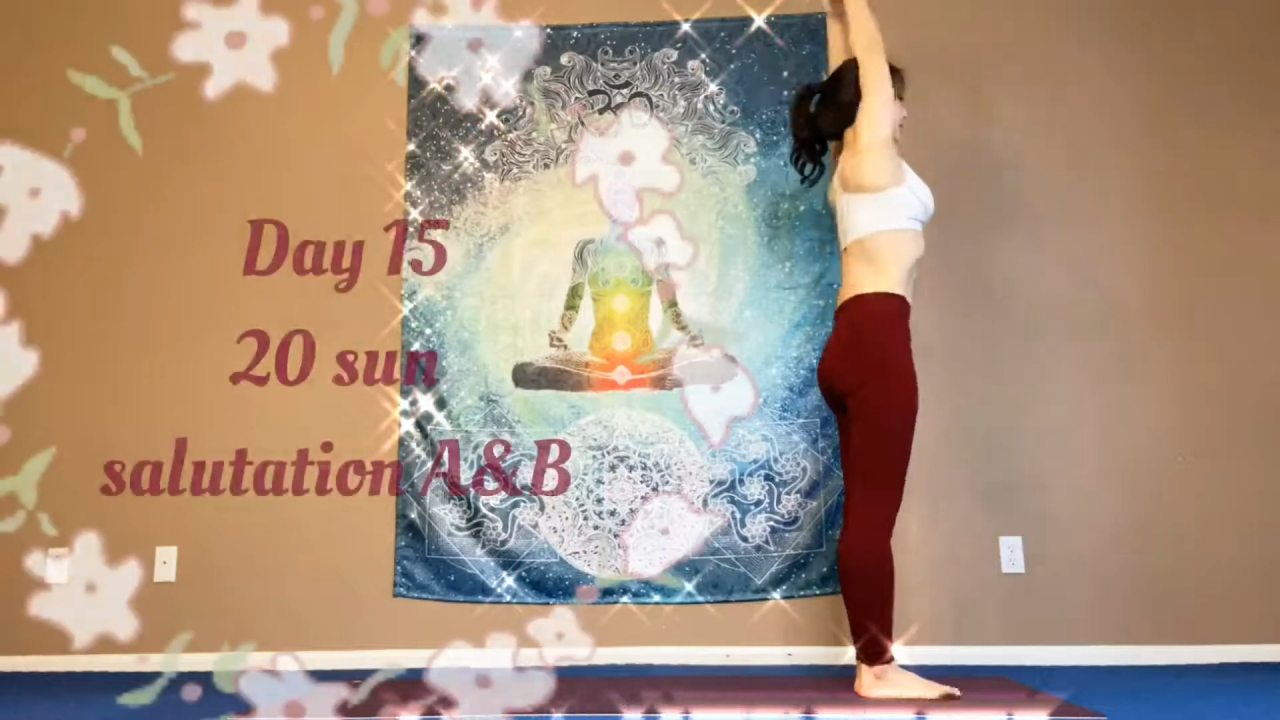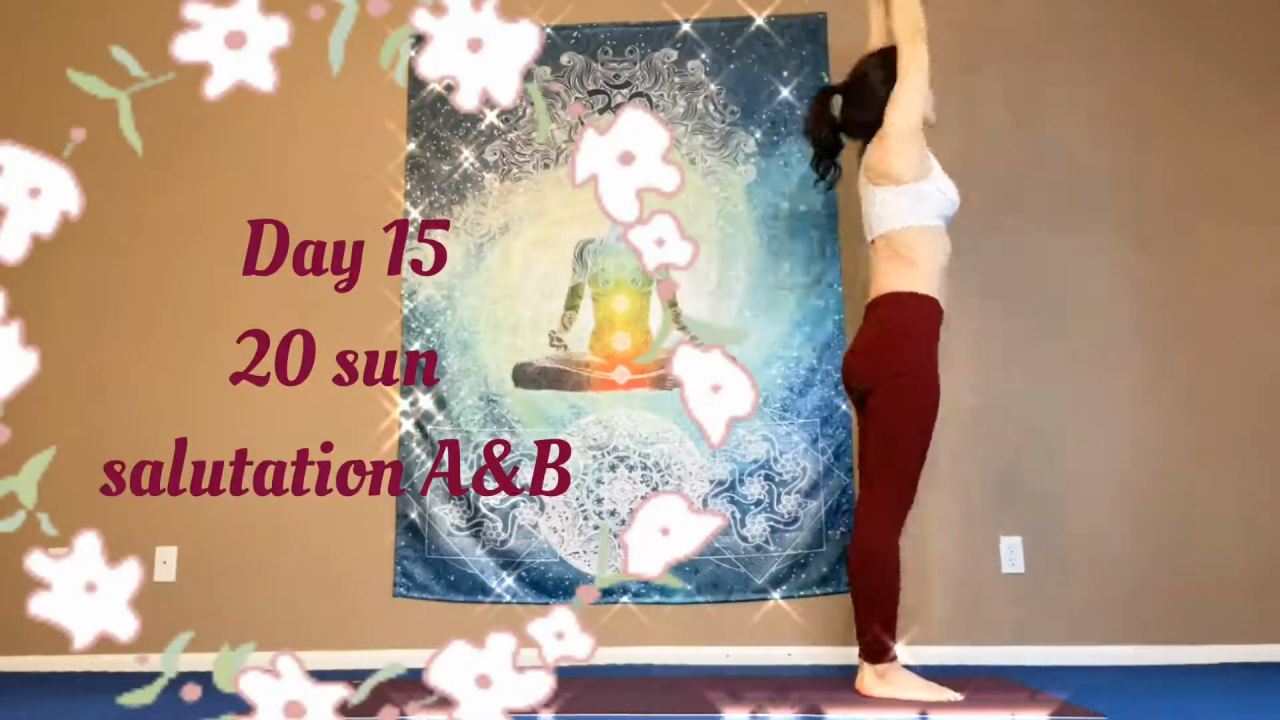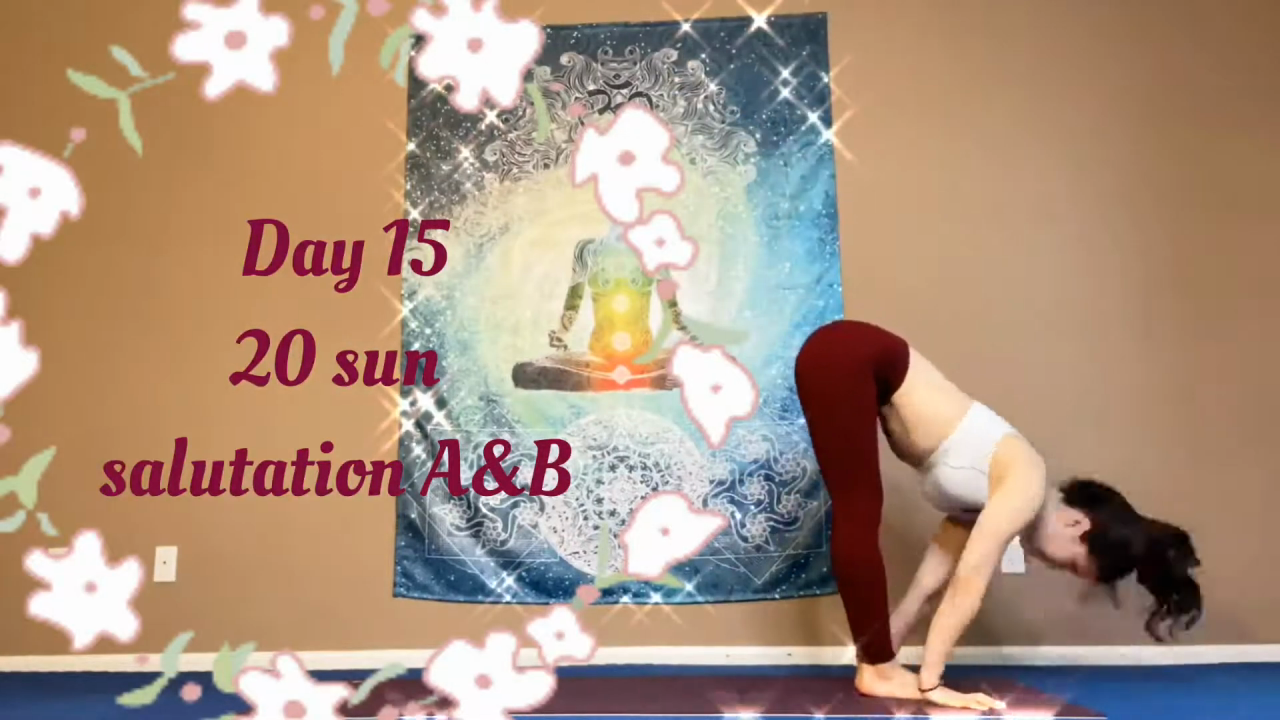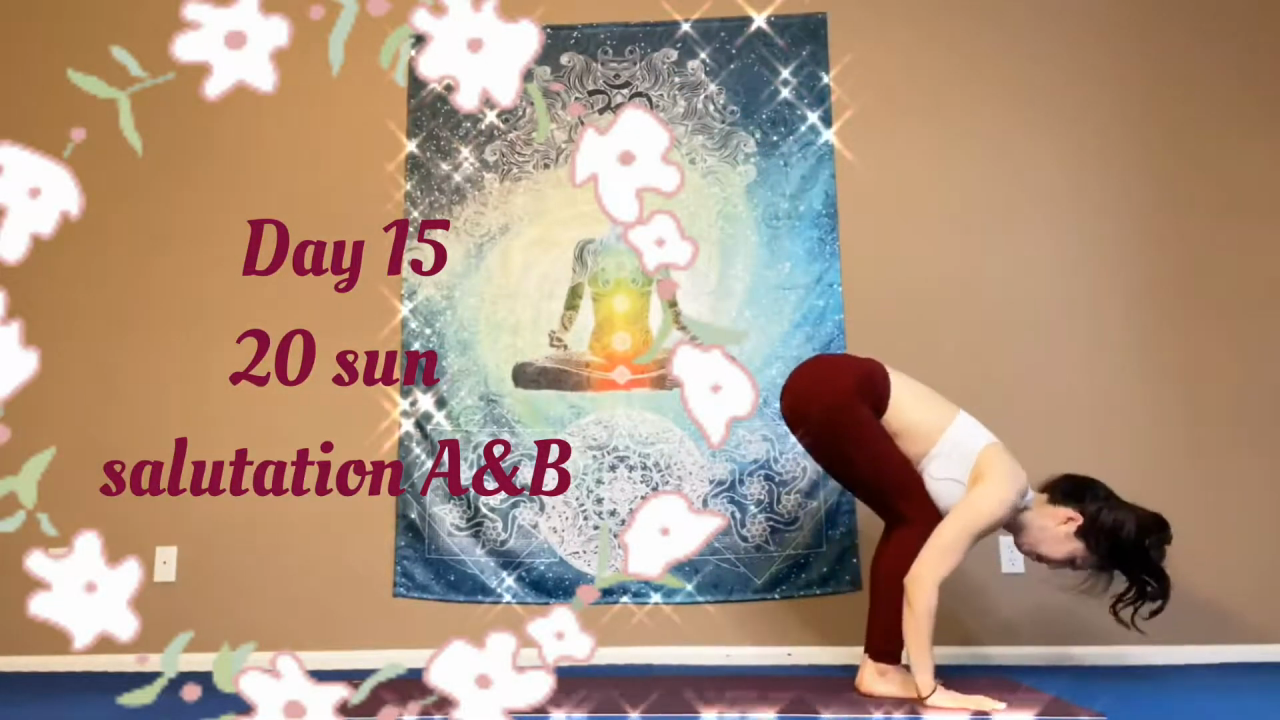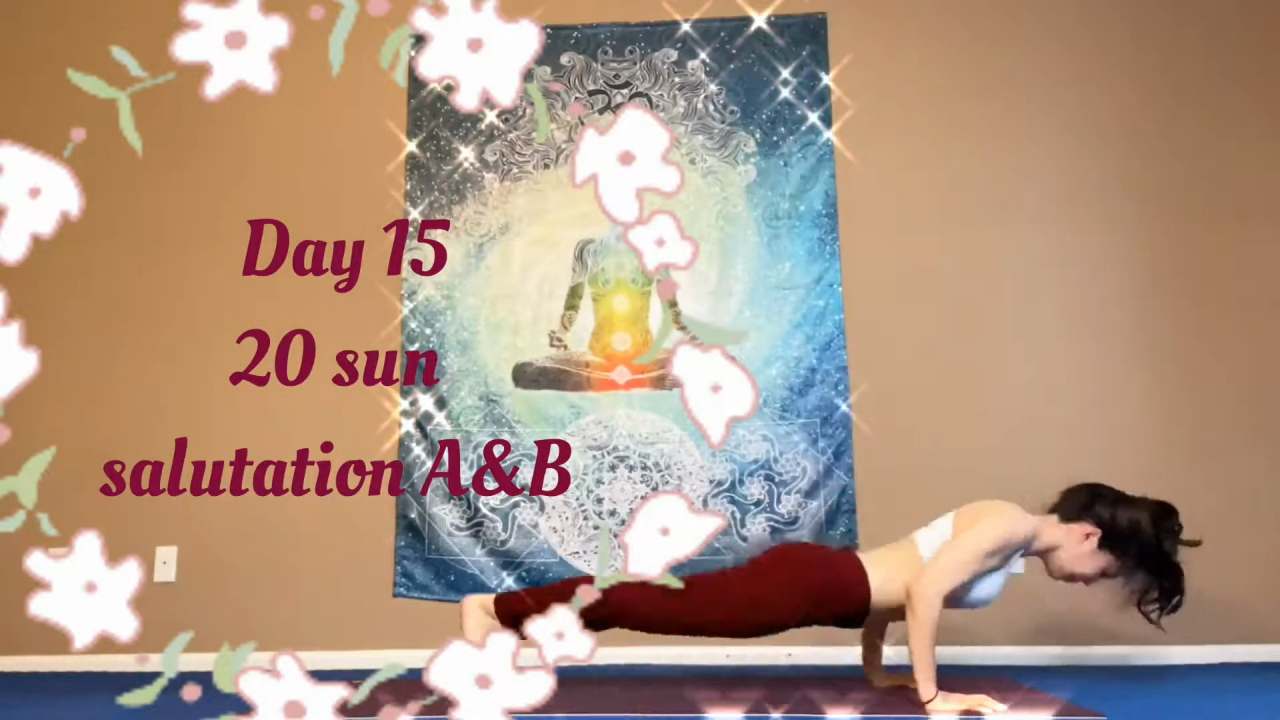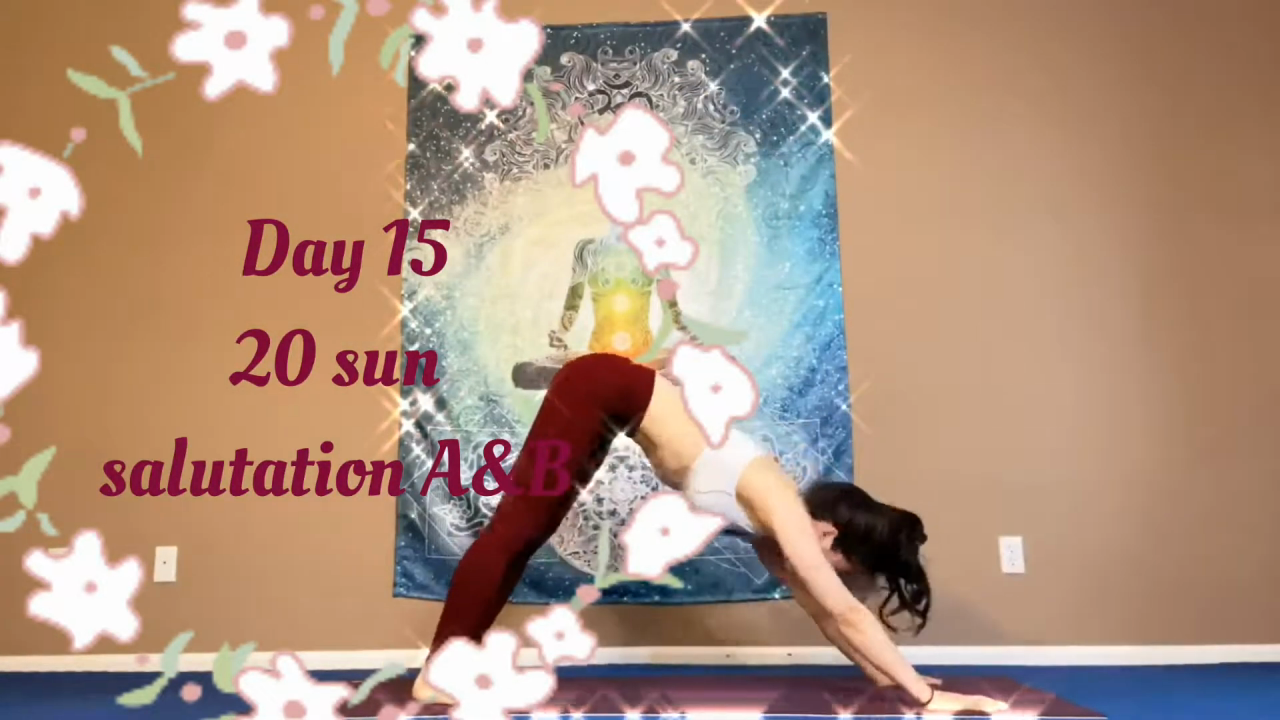
dt=0.5s
person 1, frame 1
left shoulder: (853, 163)
right shoulder: (870, 149)
left elbow: (853, 64)
right elbow: (869, 60)
left hip: (857, 345)
right hip: (874, 339)
left knee: (867, 513)
right knee: (872, 513)
left ankle: (876, 661)
right ankle: (876, 668)
person 1, frame 2
left shoulder: (883, 151)
right shoulder: (898, 142)
left elbow: (888, 58)
right elbow: (913, 65)
left hip: (887, 340)
right hip: (901, 340)
left knee: (880, 511)
right knee: (882, 510)
left ankle: (879, 660)
right ankle: (880, 666)
person 1, frame 3
left shoulder: (999, 491)
right shoulder: (1026, 489)
left elbow: (933, 572)
right elbow: (967, 585)
left wrist: (886, 645)
right wrist: (929, 681)
left hip: (854, 362)
right hip: (847, 355)
left knee: (857, 518)
right knee: (858, 519)
left ankle: (877, 663)
right ankle: (877, 668)
person 1, frame 4
left shoulder: (999, 490)
right shoulder: (1002, 491)
left elbow: (918, 577)
right elbow: (921, 578)
right wrist: (927, 686)
left hip: (838, 389)
right hip: (827, 389)
left knee: (912, 520)
right knee: (916, 518)
left ankle: (880, 663)
right ankle: (881, 667)
person 1, frame 5
left shoulder: (995, 522)
right shoulder: (1010, 523)
right elbow: (925, 591)
left hip: (818, 578)
right hip: (810, 583)
left knee: (661, 599)
right knee: (656, 602)
left ankle: (498, 610)
right ankle: (499, 610)
person 1, frame 6
left shoulder: (777, 524)
right shoulder: (782, 510)
left elbow: (828, 613)
right elbow: (845, 611)
left hip: (615, 399)
right hip: (603, 390)
left knee: (524, 532)
right knee: (517, 529)
person 2, frame 1
right shoulder: (588, 250)
left elbow: (670, 304)
right elbow: (571, 305)
left wrist: (689, 336)
right wrist: (558, 338)
left hip: (645, 357)
right hip: (597, 359)
right knee: (525, 373)
person 2, frame 2
right shoulder: (588, 250)
left elbow: (669, 303)
right elbow: (572, 304)
left wrist: (687, 336)
right wrist: (560, 336)
left hip: (645, 357)
right hip: (599, 357)
right knee: (524, 372)
person 2, frame 3
right shoulder: (587, 250)
left elbow: (669, 303)
right elbow: (572, 304)
left wrist: (686, 336)
right wrist: (560, 335)
left hip: (645, 358)
right hip: (598, 358)
right knee: (524, 372)
person 2, frame 4
right shoulder: (588, 250)
left elbow: (670, 303)
right elbow: (572, 304)
right wrist: (560, 336)
left hip: (645, 358)
right hip: (599, 359)
right knee: (525, 372)
person 2, frame 5
right shoulder: (588, 250)
left elbow: (670, 303)
right elbow: (572, 303)
right wrist: (560, 336)
left hip: (645, 358)
right hip: (598, 357)
right knee: (524, 372)
person 2, frame 6
right shoulder: (587, 250)
left elbow: (669, 301)
right elbow: (572, 304)
left wrist: (685, 335)
right wrist: (560, 336)
left hip: (645, 356)
right knee: (524, 372)
